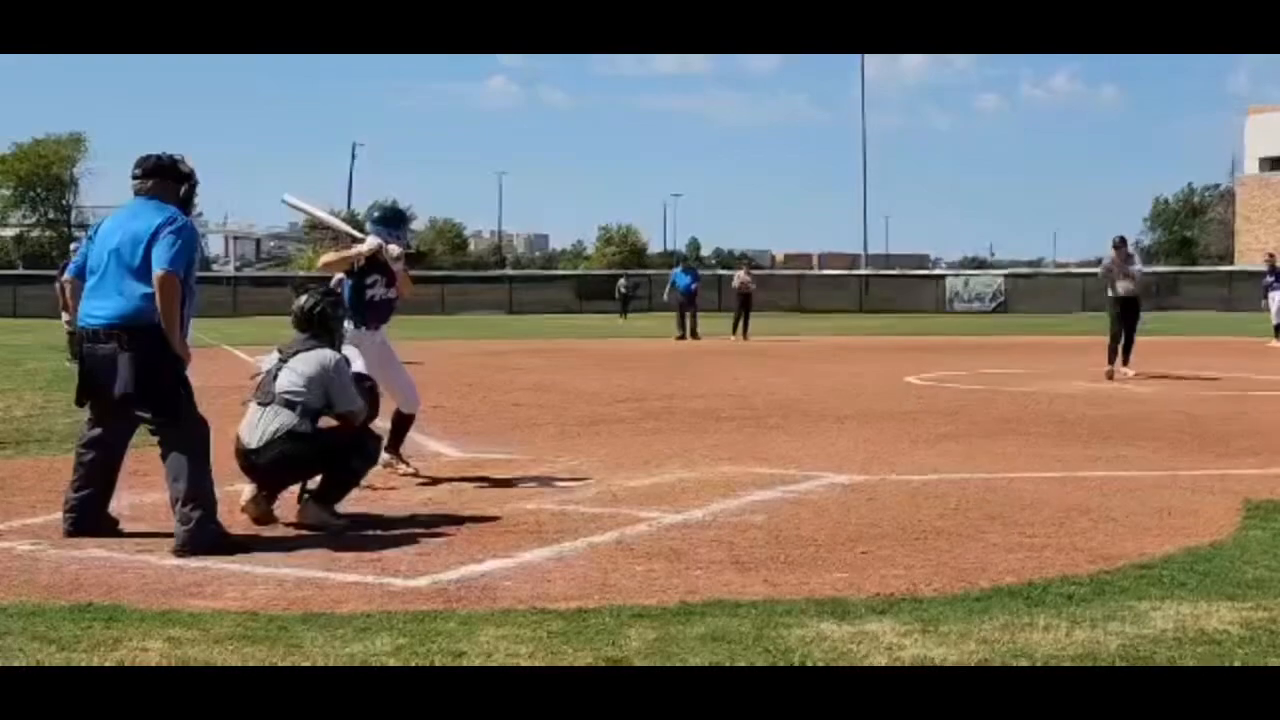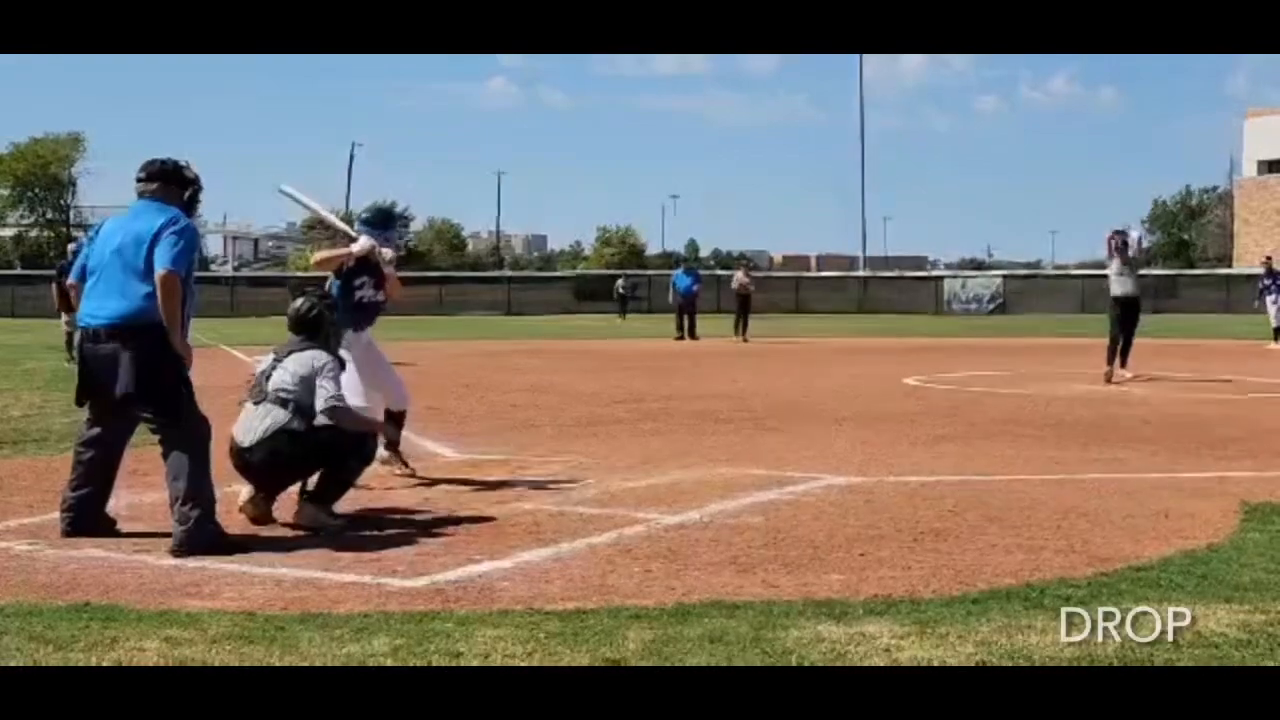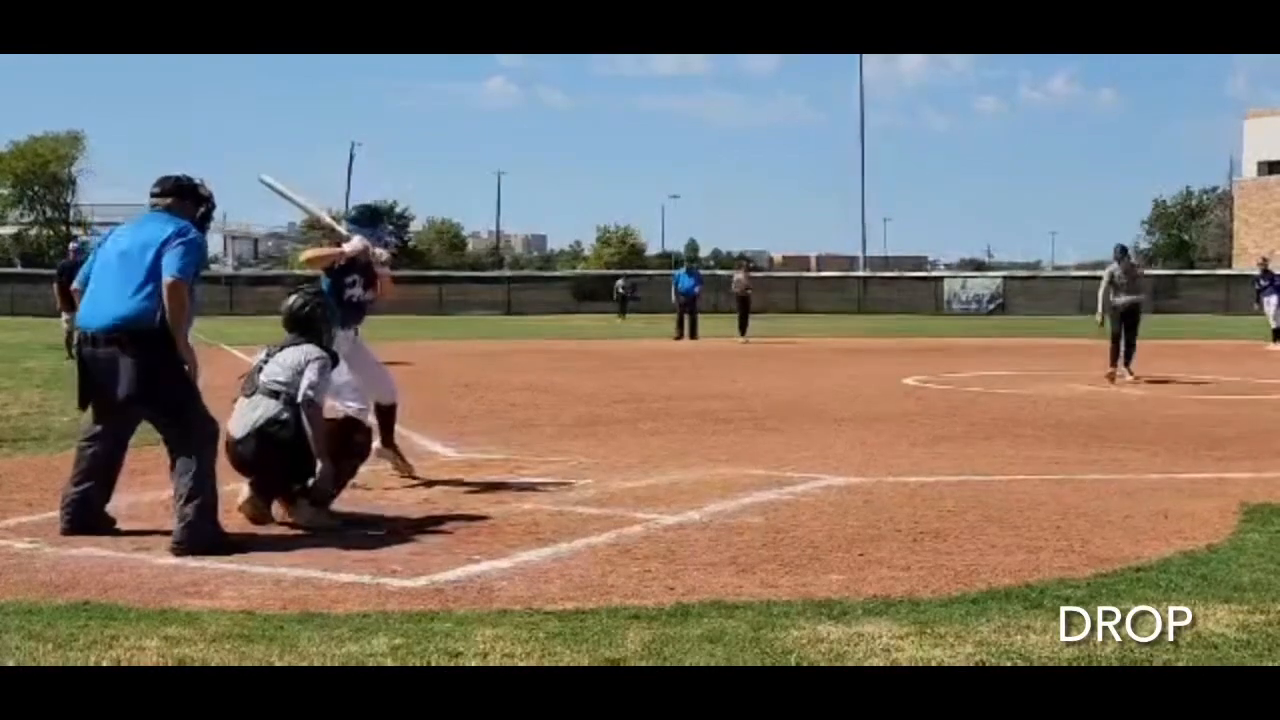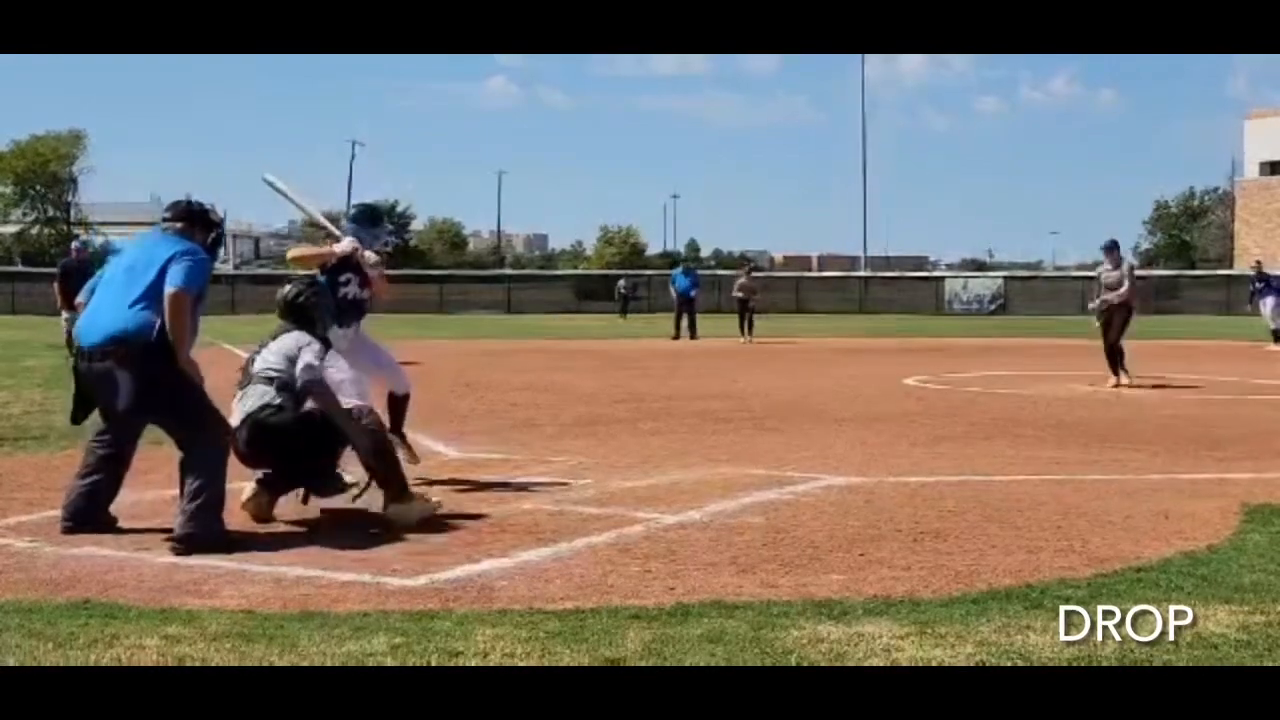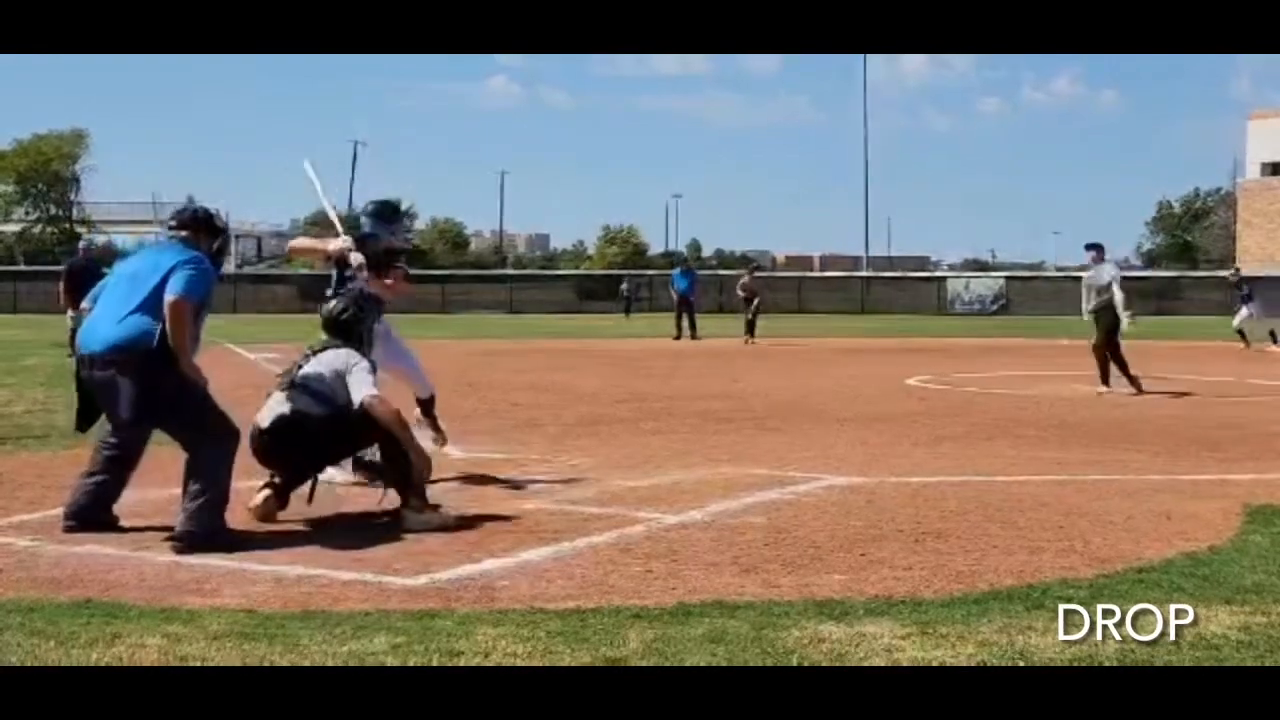
dt=0.4s
person 1, frame 1
left shoulder: (107, 224)
right shoulder: (174, 223)
left elbow: (72, 280)
right elbow: (164, 279)
left wrist: (86, 330)
right wrist: (175, 340)
left hip: (96, 343)
right hip: (141, 344)
left knee: (104, 430)
right knee: (184, 433)
left ankle: (82, 515)
right ankle: (196, 531)
person 1, frame 2
left shoulder: (108, 225)
right shoulder: (176, 224)
left elbow: (75, 283)
right elbow: (167, 278)
right wrist: (177, 339)
left hip: (94, 342)
right hip: (141, 343)
left knee: (102, 429)
right knee: (185, 432)
left ankle: (80, 515)
right ankle: (194, 532)
person 1, frame 3
left shoulder: (119, 233)
right shoulder: (185, 234)
left elbow: (79, 287)
right elbow: (173, 285)
right wrist: (182, 344)
left hip: (93, 344)
right hip: (140, 344)
left knee: (106, 429)
right knee: (193, 432)
left ankle: (80, 513)
right ankle: (195, 531)
person 1, frame 4
left shoulder: (130, 250)
right shoulder: (192, 254)
left elbow: (83, 299)
right elbow: (175, 296)
right wrist: (183, 356)
left hip: (90, 355)
right hip: (137, 355)
left knee: (117, 431)
right knee: (207, 434)
left ankle: (81, 512)
right ankle: (197, 529)
person 1, frame 5
left shoulder: (136, 259)
right shoulder: (196, 262)
left elbow: (88, 305)
right elbow: (175, 303)
right wrist: (185, 362)
left hip: (91, 359)
right hip: (138, 361)
left knee: (126, 432)
right knee: (215, 436)
left ankle: (85, 510)
right ankle: (199, 528)
person 2, frame 1
left shoulder: (391, 261)
right shoulder: (361, 258)
left elbow: (405, 290)
right elbow: (324, 263)
left wrist: (398, 267)
right wrist: (362, 250)
left hip: (376, 338)
right hip: (349, 338)
left knee: (410, 399)
left ankle: (391, 452)
person 2, frame 2
left shoulder: (380, 263)
right shoulder: (350, 260)
left elbow: (394, 294)
right elbow: (316, 261)
left wrist: (389, 270)
right wrist: (355, 250)
left hip: (361, 339)
left knee: (398, 396)
right knee: (357, 406)
left ankle: (390, 450)
person 2, frame 3
left shoulder: (369, 262)
right shoulder: (340, 259)
left elbow: (383, 292)
right elbow: (307, 258)
left wrist: (382, 270)
right wrist: (347, 250)
left hip: (348, 337)
left knee: (386, 390)
right knee: (355, 405)
left ankle: (387, 445)
person 2, frame 4
left shoulder: (368, 259)
right shoulder: (336, 257)
left elbow: (380, 292)
right elbow: (293, 256)
left wrist: (374, 273)
right wrist: (336, 250)
left hip: (352, 334)
right hip: (324, 337)
left knee: (399, 380)
right knee: (354, 403)
left ankle: (396, 434)
person 2, frame 5
left shoulder: (395, 258)
right shoulder: (348, 248)
left elbow: (392, 289)
right elbow: (293, 247)
left wrist: (366, 276)
right wrist: (330, 248)
left hip: (376, 328)
left knee: (421, 381)
left ankle: (428, 418)
person 3, frame 1
left shoulder: (277, 355)
right shoulder: (331, 358)
right elbow: (354, 417)
right wrist: (365, 397)
left hip: (246, 454)
right hip: (277, 456)
right knee: (367, 442)
left ankle: (262, 492)
right ankle: (318, 505)
person 3, frame 2
left shoulder: (275, 356)
right shoulder: (322, 360)
right elbow: (335, 412)
right wrist: (377, 425)
left hip: (241, 454)
right hip: (270, 453)
right knee: (362, 440)
left ankle: (260, 493)
right ankle: (315, 506)
person 3, frame 3
left shoulder: (271, 353)
right shoulder: (316, 355)
right elbow: (309, 407)
right wrist: (324, 462)
left hip: (237, 448)
right hip: (264, 444)
right knee: (357, 433)
left ankle: (259, 492)
right ankle: (312, 505)
person 3, frame 4
left shoulder: (275, 342)
right shoulder: (307, 341)
right elbow: (315, 388)
right wrist: (354, 430)
left hip: (244, 438)
right hip: (271, 431)
right knee: (364, 419)
left ankle: (265, 489)
right ankle: (399, 500)
person 3, frame 5
left shoulder: (318, 354)
right shoulder: (354, 360)
right elbow: (373, 402)
right wrist: (414, 448)
left hip: (264, 441)
right hip: (288, 435)
right knee: (386, 422)
left ankle: (274, 492)
right ankle: (415, 507)
